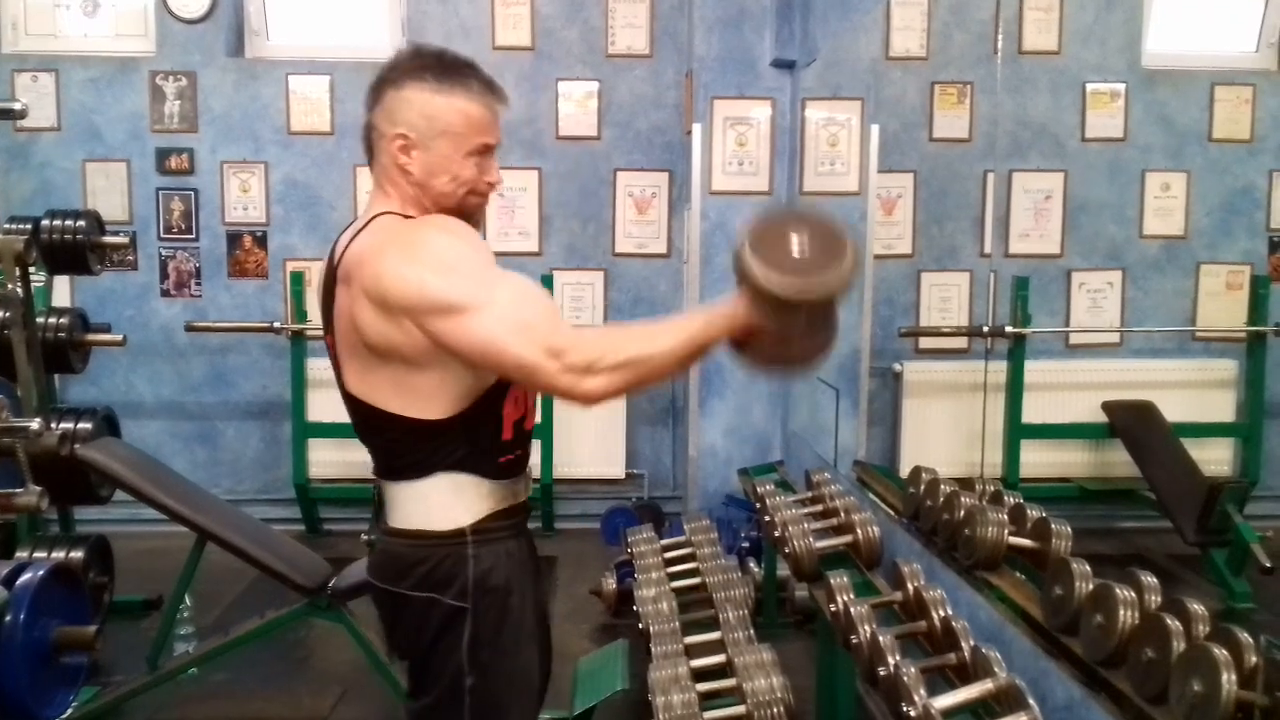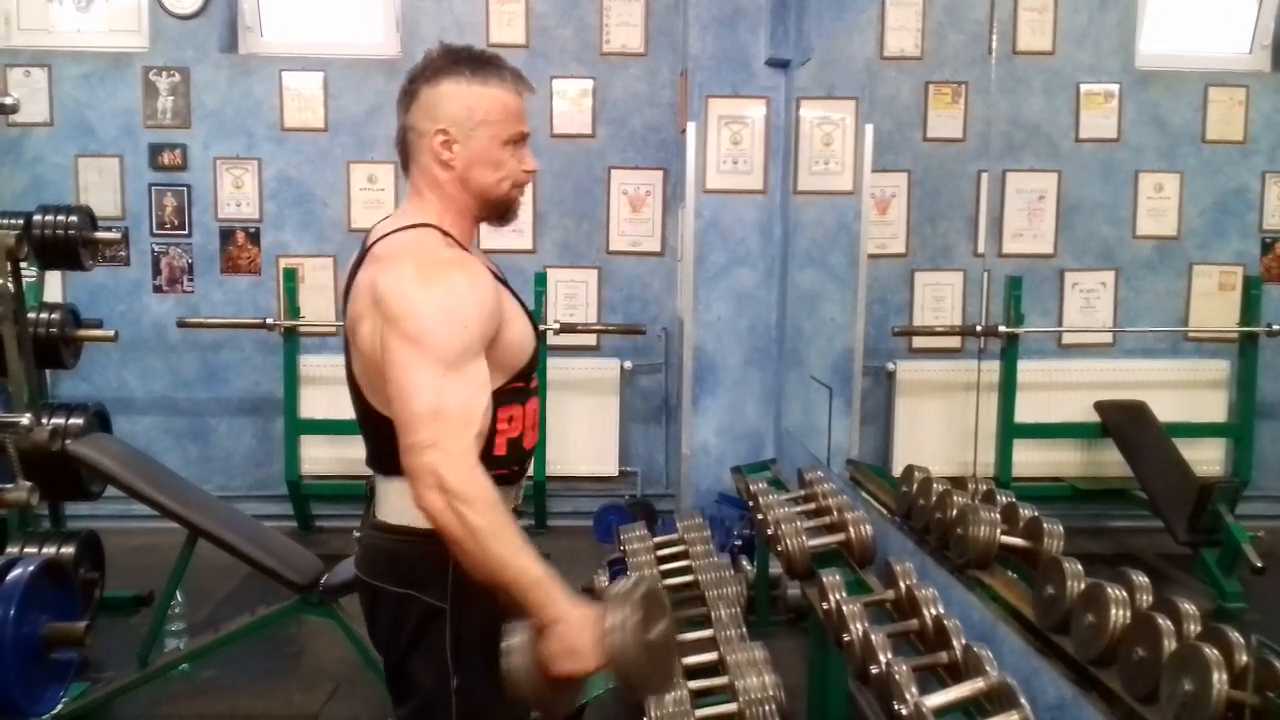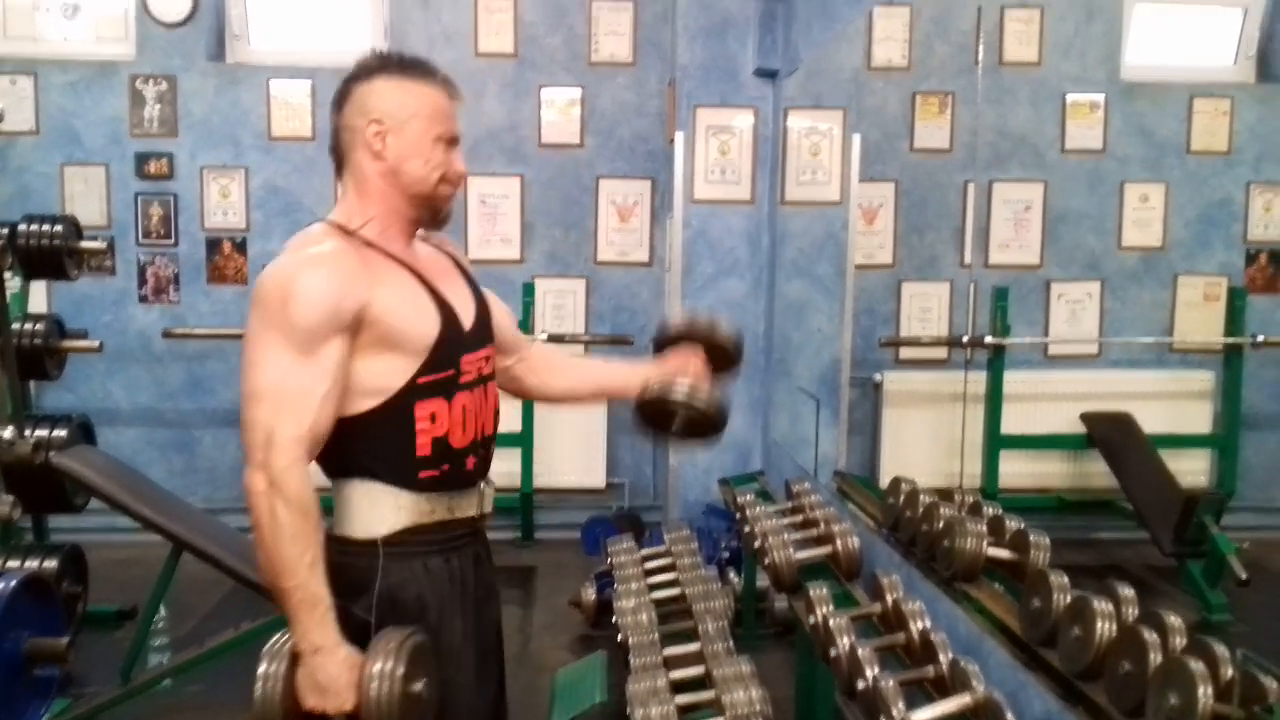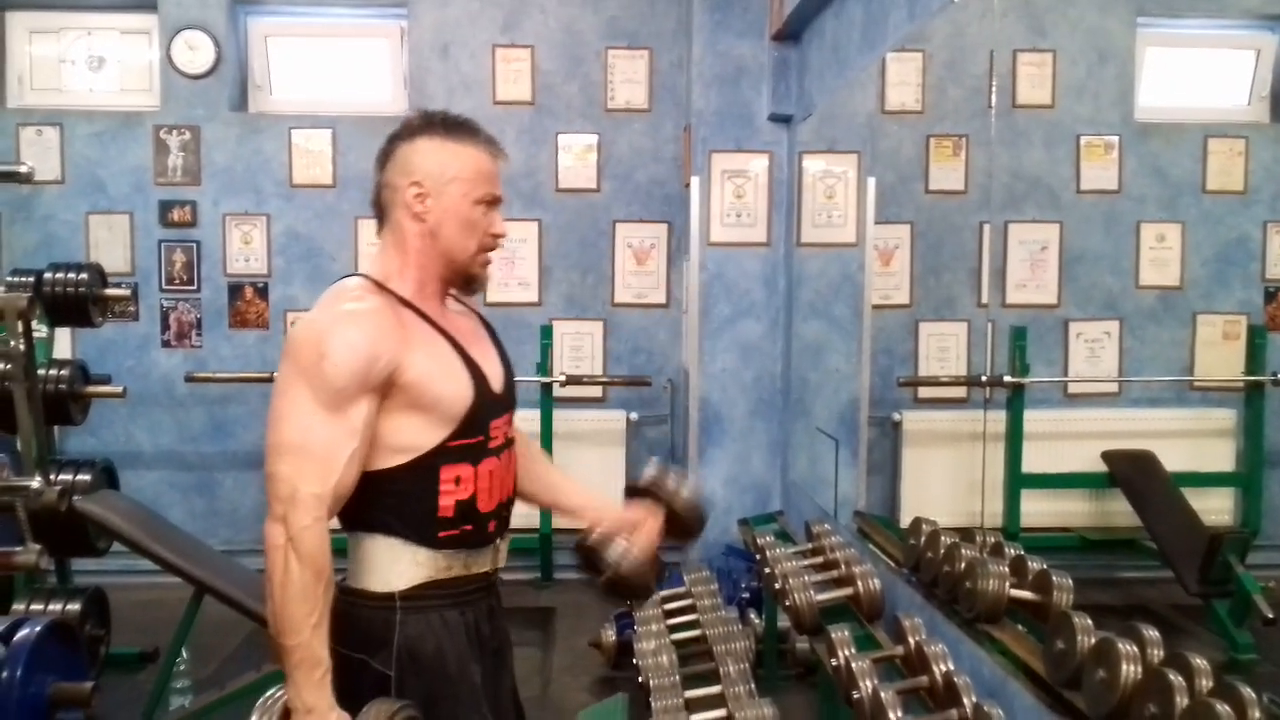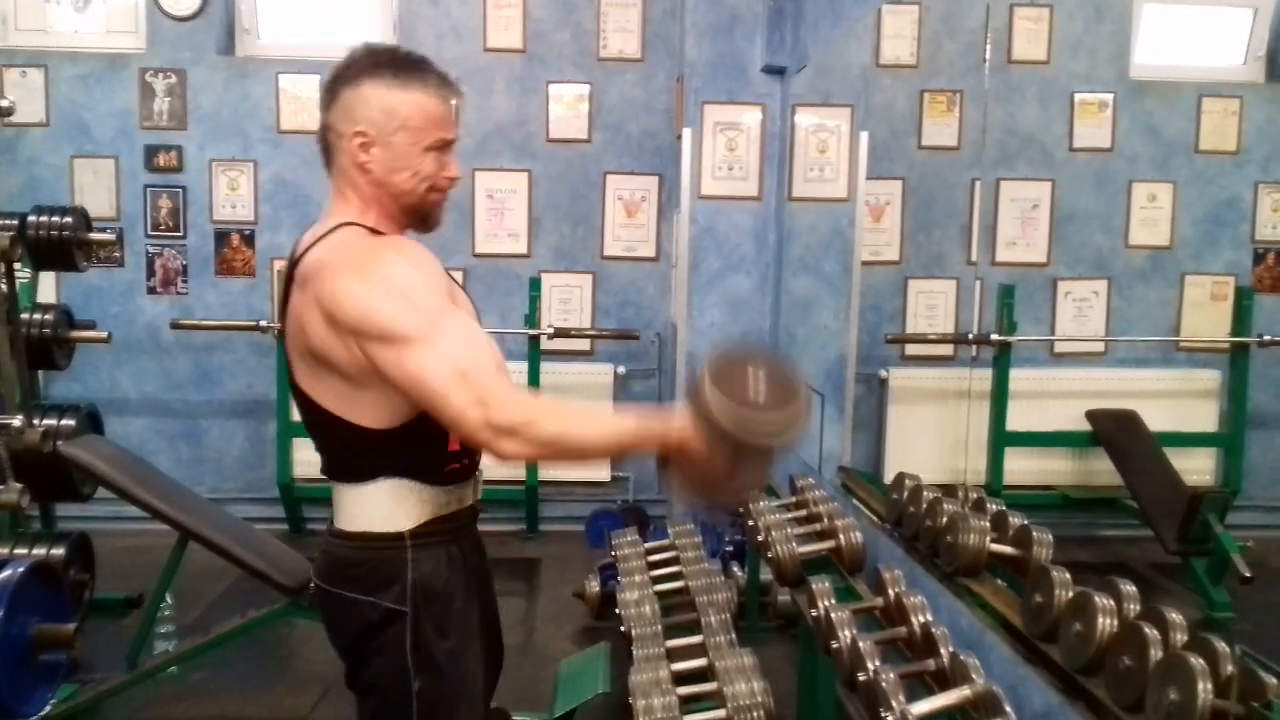
dt=1s
person 1, frame 1
left shoulder: (377, 248)
right shoulder: (416, 254)
right elbow: (576, 362)
right wrist: (733, 317)
left hip: (447, 550)
right hip: (462, 563)
person 1, frame 2
left shoulder: (414, 253)
right shoulder: (431, 276)
right elbow: (446, 481)
right wrist: (557, 610)
left hip: (443, 558)
right hip: (441, 571)
person 1, frame 3
left shoulder: (436, 262)
right shoulder: (318, 273)
left elbow: (525, 361)
right elbow: (274, 468)
left wrist: (650, 375)
right wrist: (318, 642)
left hip: (462, 560)
right hip: (390, 580)
person 1, frame 4
left shoulder: (460, 320)
right shoulder: (353, 329)
right elbow: (295, 521)
left wrist: (608, 513)
left hip: (475, 612)
right hip: (403, 630)
person 1, frame 5
left shoulder: (353, 253)
right shoulder: (368, 269)
right elbow: (504, 421)
right wrist: (665, 429)
left hip: (421, 555)
right hip: (402, 574)
